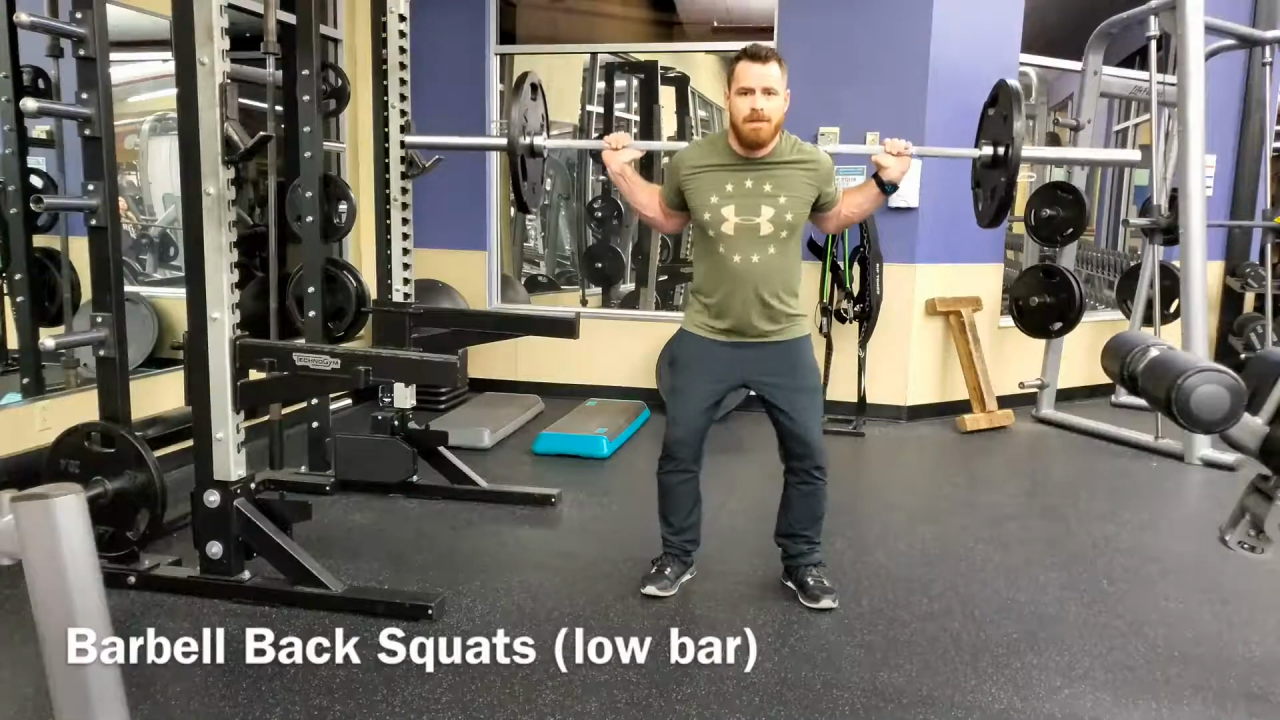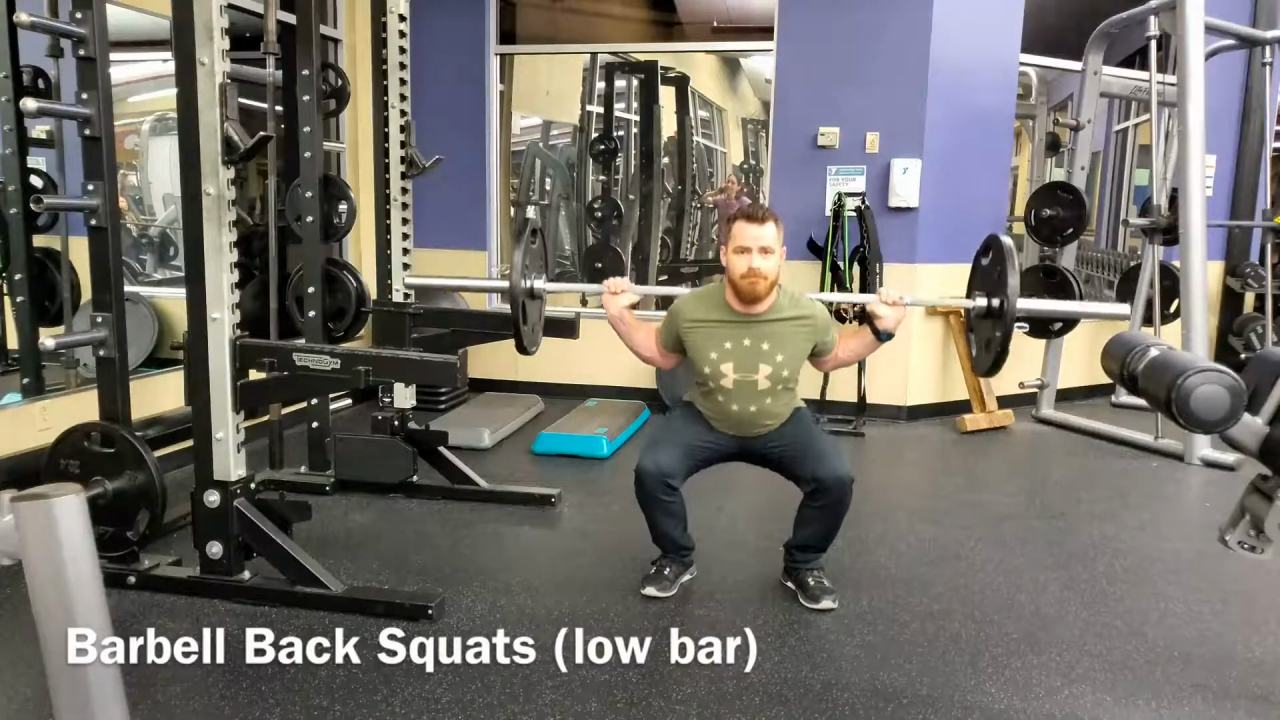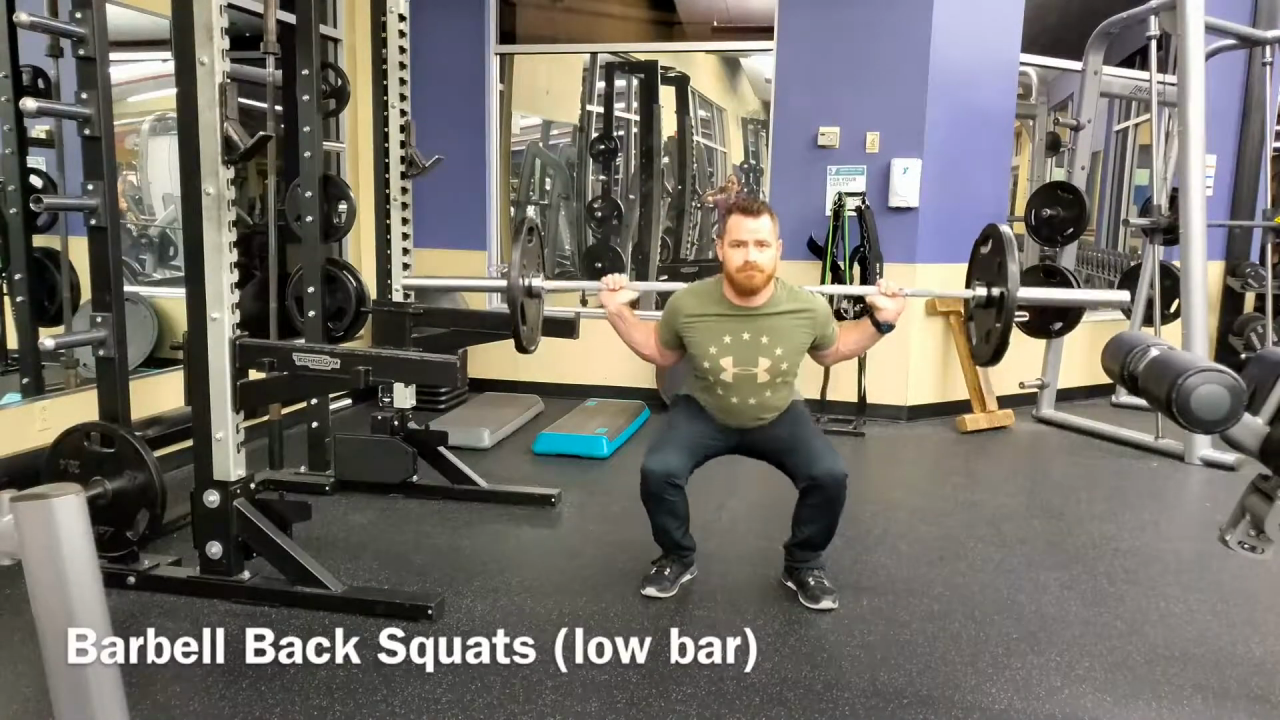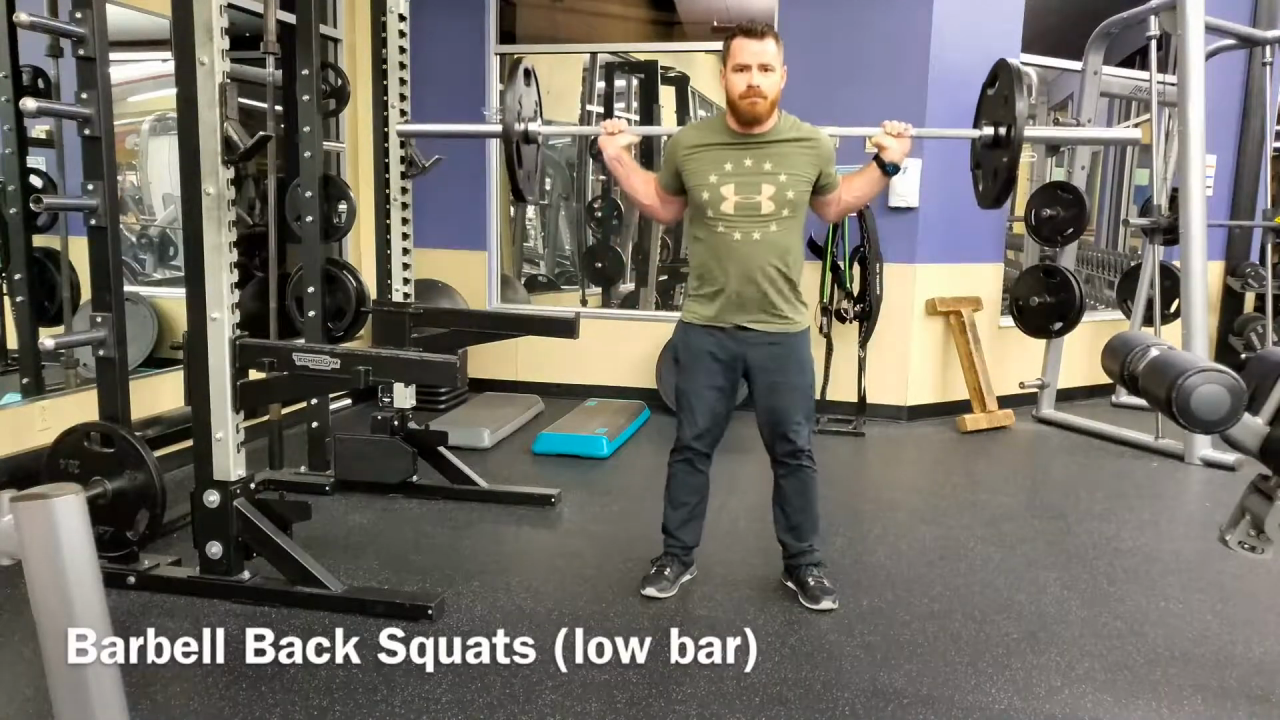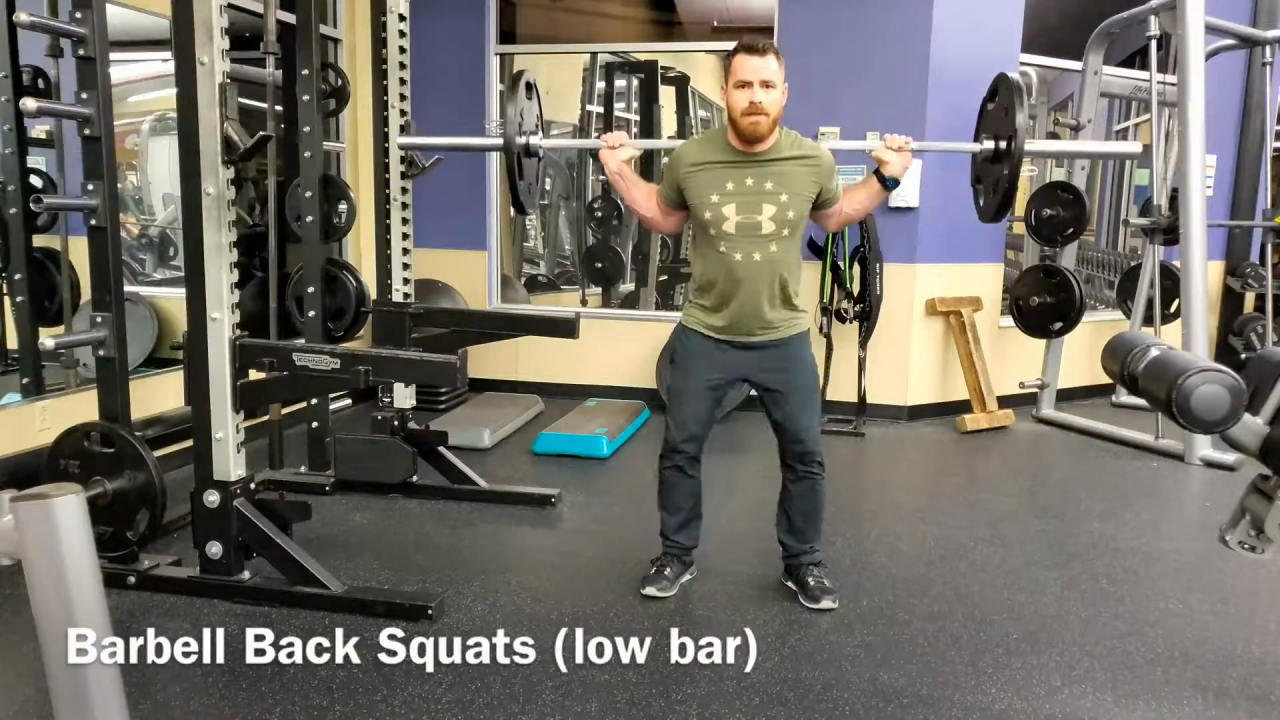
dt=1s
person 1, frame 1
left shoulder: (813, 164)
right shoulder: (691, 161)
left elbow: (833, 217)
right elbow: (667, 217)
left wrist: (884, 182)
right wrist: (622, 173)
left hip: (783, 339)
right hip: (706, 337)
left knee: (807, 456)
right knee: (679, 450)
left ankle: (802, 563)
right ankle: (677, 557)
person 1, frame 2
left shoulder: (809, 315)
right shoulder: (689, 310)
left elbow: (830, 356)
right elbow: (663, 354)
left wrist: (878, 330)
right wrist: (620, 316)
left hip: (782, 424)
right hip: (704, 420)
left knee: (835, 478)
right knee: (652, 471)
left ankle: (802, 566)
right ankle: (676, 559)
person 1, frame 3
left shoulder: (808, 308)
right shoulder: (687, 305)
left elbow: (832, 350)
right elbow: (661, 353)
left wrist: (880, 322)
right wrist: (618, 312)
left hip: (778, 417)
right hip: (703, 413)
left knee: (829, 476)
right knee: (658, 471)
left ankle: (803, 565)
right ankle: (677, 559)
person 1, frame 4
left shoulder: (812, 144)
right shoulder: (687, 144)
left elbow: (832, 206)
right elbow: (664, 208)
left wrist: (886, 164)
right wrist: (618, 160)
left hip: (782, 331)
right hip: (704, 329)
left knee: (794, 452)
right knee: (692, 446)
left ankle: (802, 564)
right ankle: (677, 556)
person 1, frame 5
left shoulder: (813, 160)
right shoulder: (689, 159)
left elbow: (832, 216)
right elbow: (666, 218)
left wrist: (885, 179)
right wrist: (619, 174)
left hip: (781, 337)
right hip: (705, 333)
left knee: (805, 453)
right knee: (679, 447)
left ankle: (803, 563)
right ankle: (676, 555)
